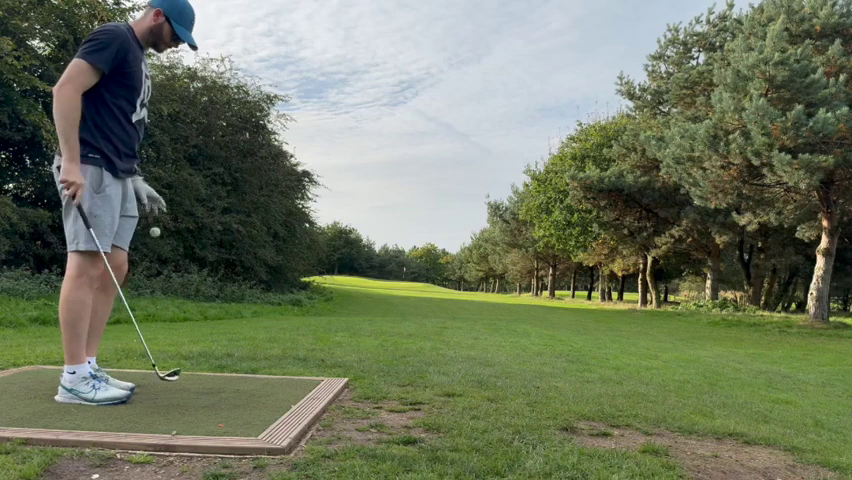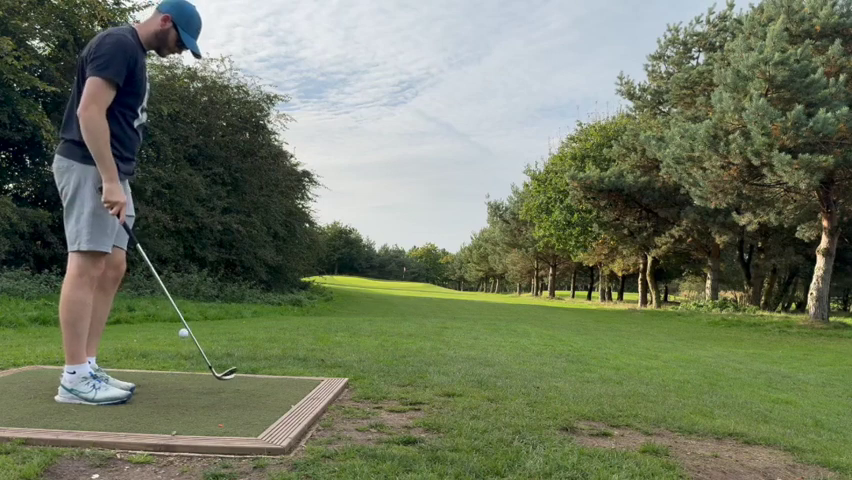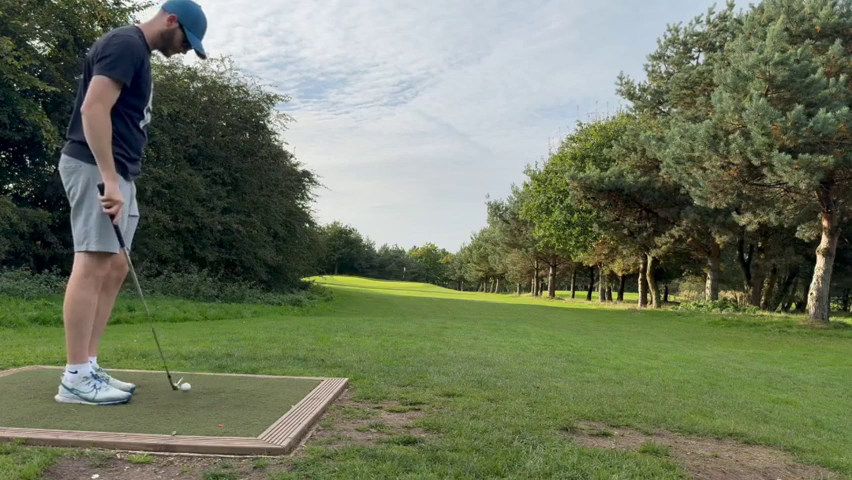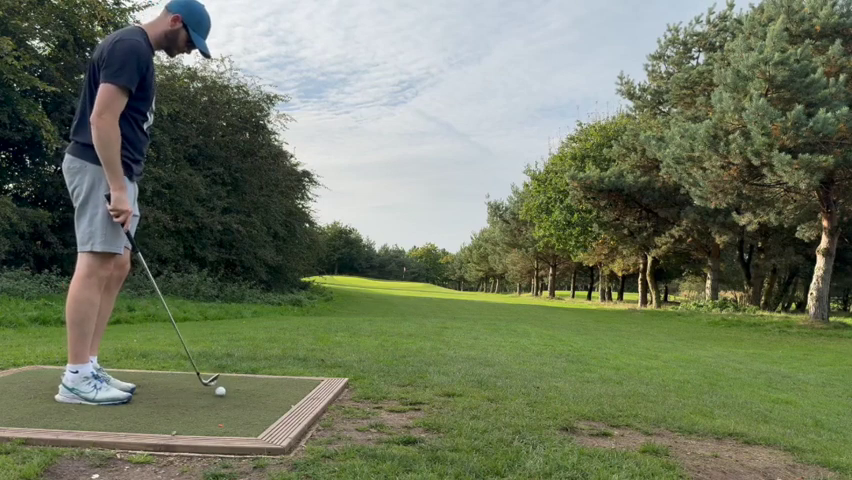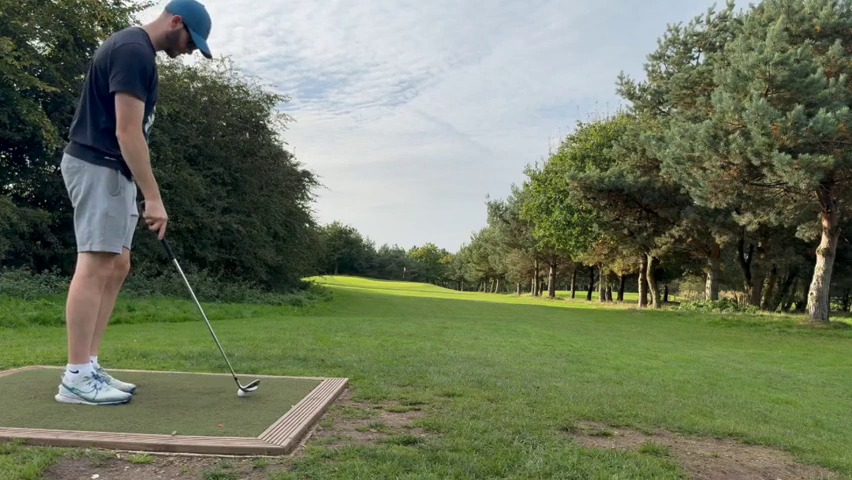
dt=0.5s
person 1, frame 1
left shoulder: (137, 55)
right shoulder: (113, 38)
right elbow: (65, 90)
left wrist: (137, 178)
right wrist: (71, 161)
left hip: (116, 173)
right hip: (91, 168)
left knee: (114, 268)
right knee: (86, 266)
left ankle: (88, 367)
right ankle: (74, 378)
person 1, frame 2
left shoulder: (135, 52)
right shoulder: (118, 44)
right elbow: (89, 111)
right wrist: (111, 181)
left hip: (112, 173)
right hip: (88, 168)
left knee: (112, 268)
right knee: (86, 266)
left ankle: (87, 367)
right ankle: (74, 378)
person 1, frame 3
left shoulder: (137, 50)
right shoulder: (126, 44)
right elbow: (92, 109)
right wrist: (109, 179)
left hip: (117, 172)
right hip: (96, 168)
left knee: (114, 268)
right knee: (92, 266)
left ankle: (88, 367)
right ankle: (75, 378)
person 1, frame 4
left shoulder: (137, 49)
right shoulder: (130, 47)
right elbow: (102, 119)
right wrist: (119, 190)
left hip: (116, 172)
right hip: (100, 168)
left knee: (115, 268)
right knee: (94, 266)
left ankle: (88, 367)
right ankle: (75, 378)
person 1, frame 5
left shoulder: (136, 49)
right shoulder: (134, 51)
right elbow: (128, 131)
left wrist: (141, 192)
right wrist: (154, 198)
left hip: (111, 170)
right hip: (99, 167)
left knee: (115, 269)
right knee: (95, 266)
left ankle: (89, 367)
right ankle: (76, 377)
